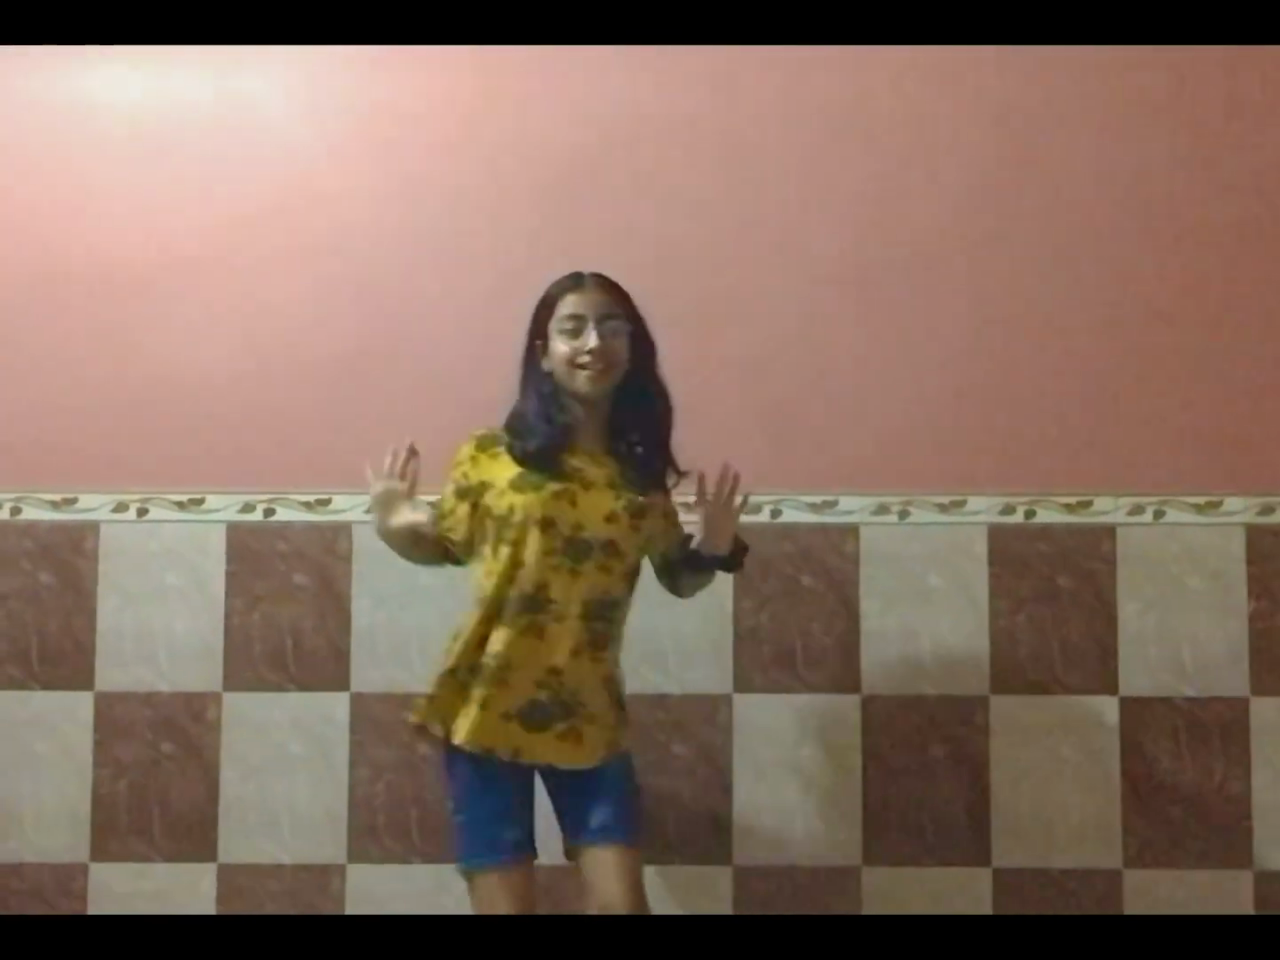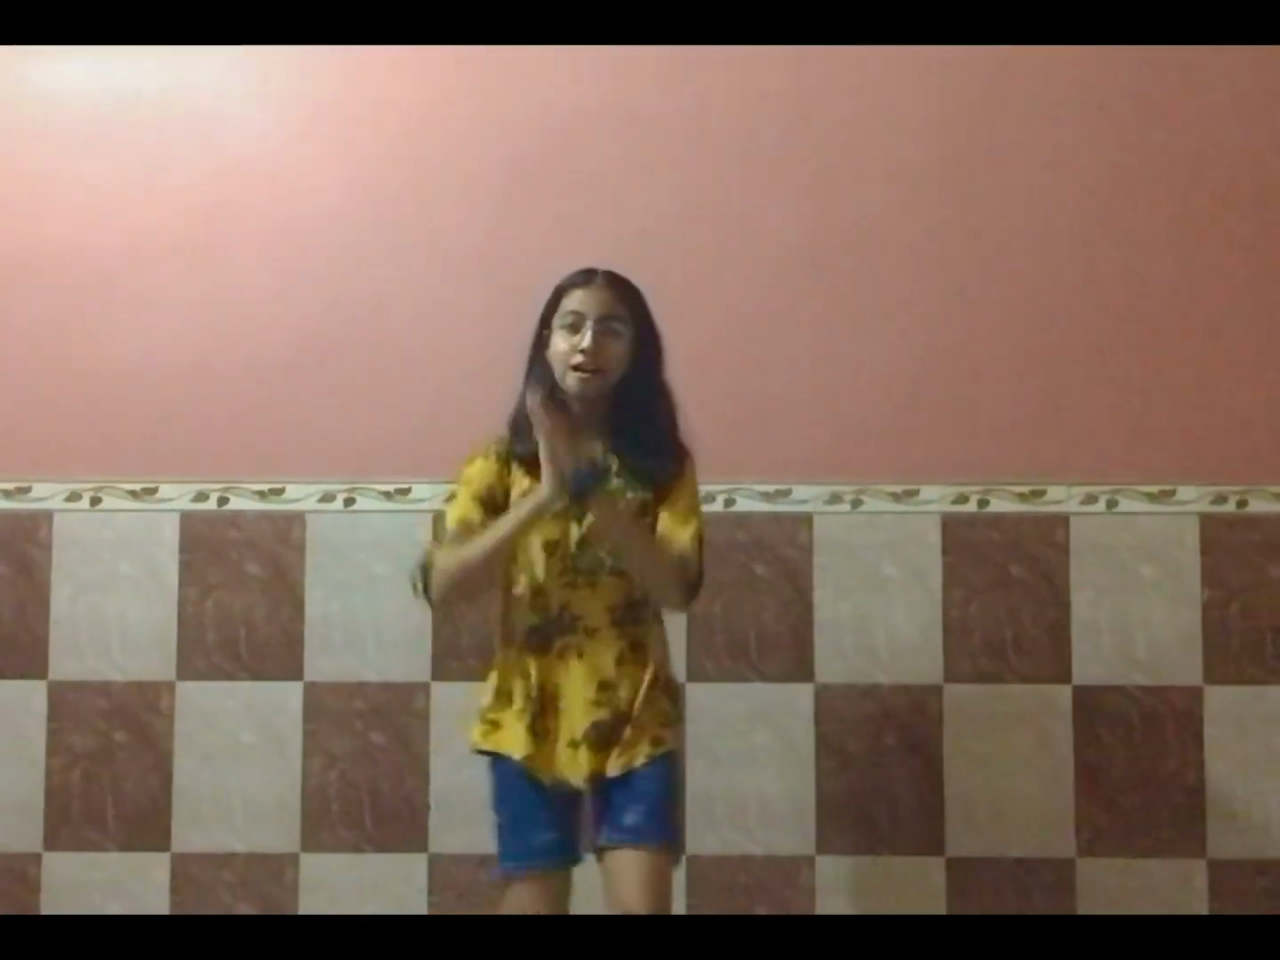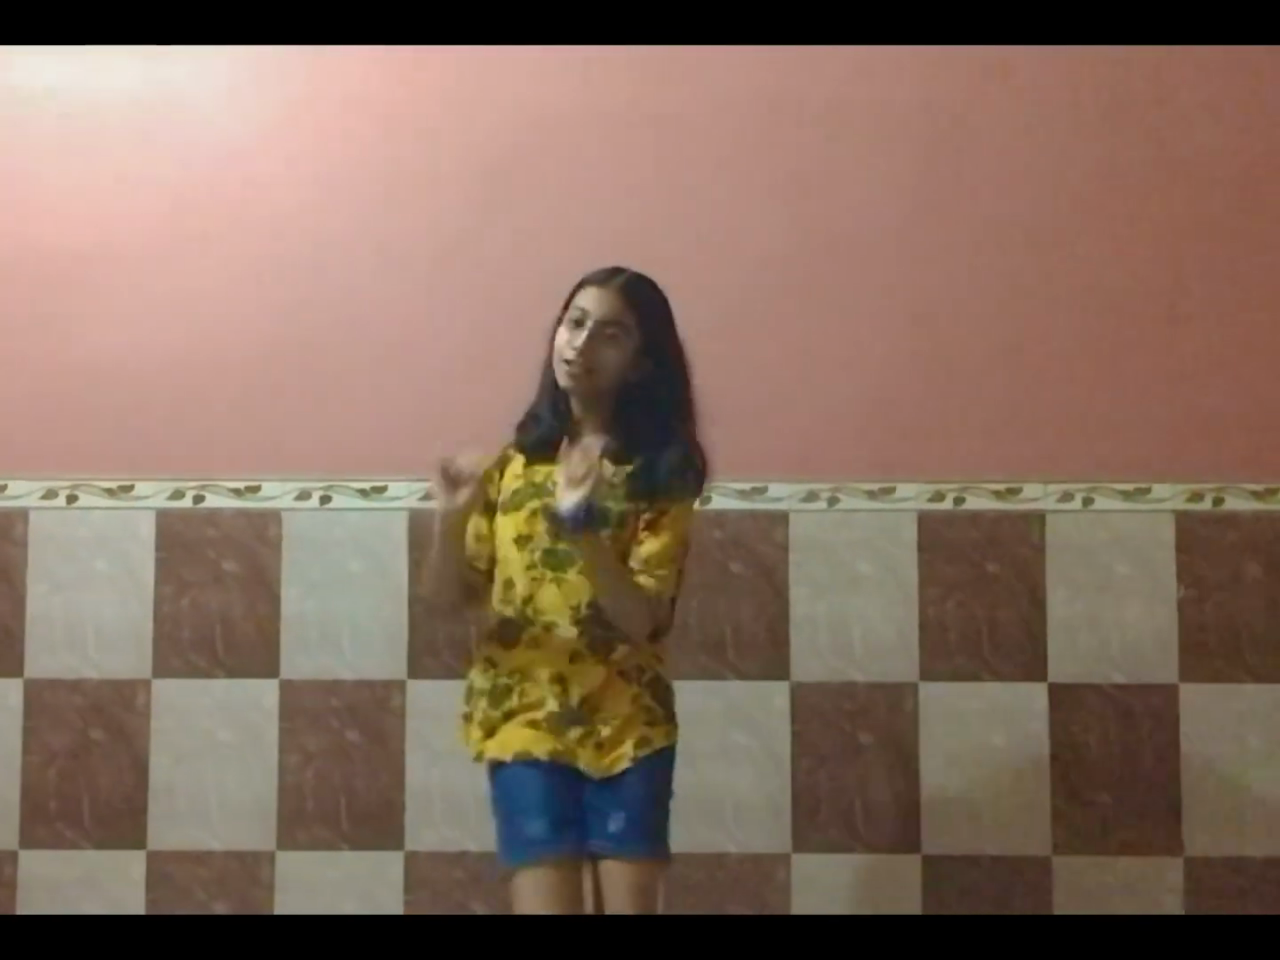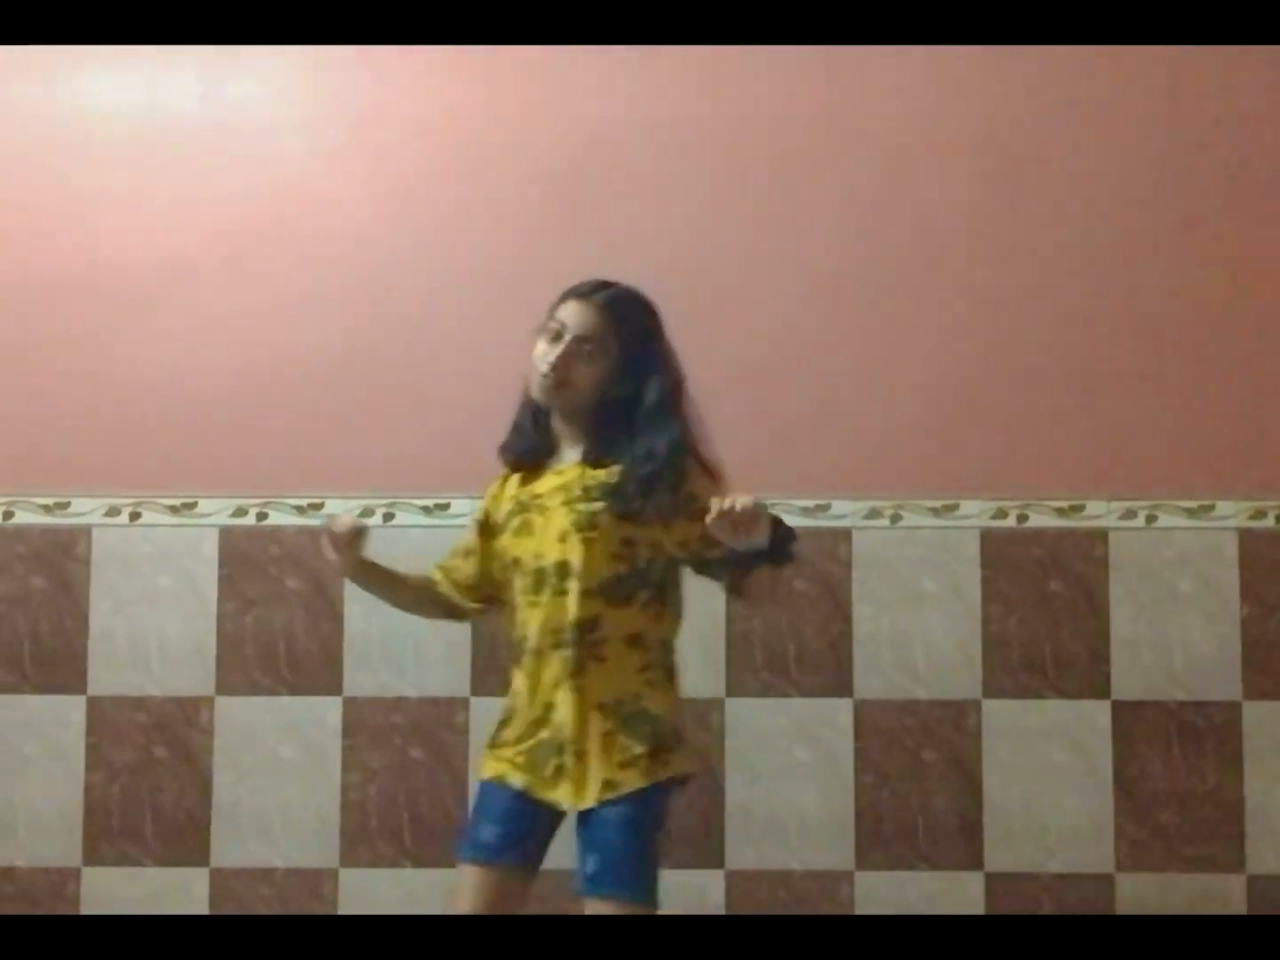
dt=0.4s
person 1, frame 1
left shoulder: (646, 471)
right shoulder: (492, 456)
left elbow: (681, 577)
right elbow: (445, 543)
left wrist: (715, 548)
right wrist: (395, 528)
left hip: (588, 717)
right hip: (487, 711)
left knee: (621, 909)
right knee: (504, 914)
person 1, frame 2
left shoulder: (662, 466)
right shoulder: (501, 464)
left elbow: (676, 589)
right elbow: (440, 584)
left wrist: (590, 483)
right wrist: (544, 498)
left hip: (638, 723)
right hip: (531, 723)
left knee: (643, 917)
right knee: (531, 917)
person 1, frame 3
left shoulder: (664, 472)
right shoulder: (509, 466)
left elbow: (641, 621)
right elbow: (451, 595)
left wrist: (584, 526)
right wrist: (449, 517)
left hip: (627, 721)
right hip: (525, 720)
left knee: (629, 917)
right knee: (545, 917)
person 1, frame 4
left shoulder: (658, 474)
right shoulder: (513, 485)
left elbow: (743, 568)
right elbow: (454, 593)
left wrist: (755, 539)
right wrist: (361, 569)
left hip: (625, 745)
right hip: (526, 741)
right knee: (473, 912)
